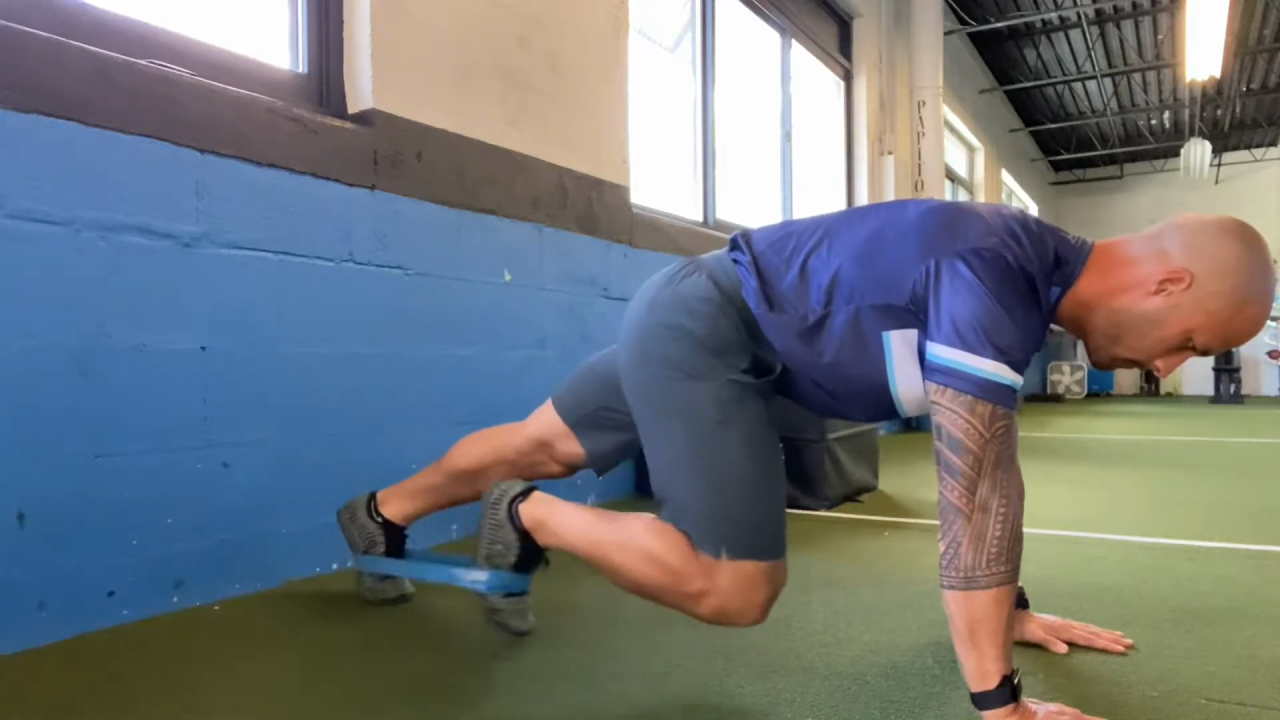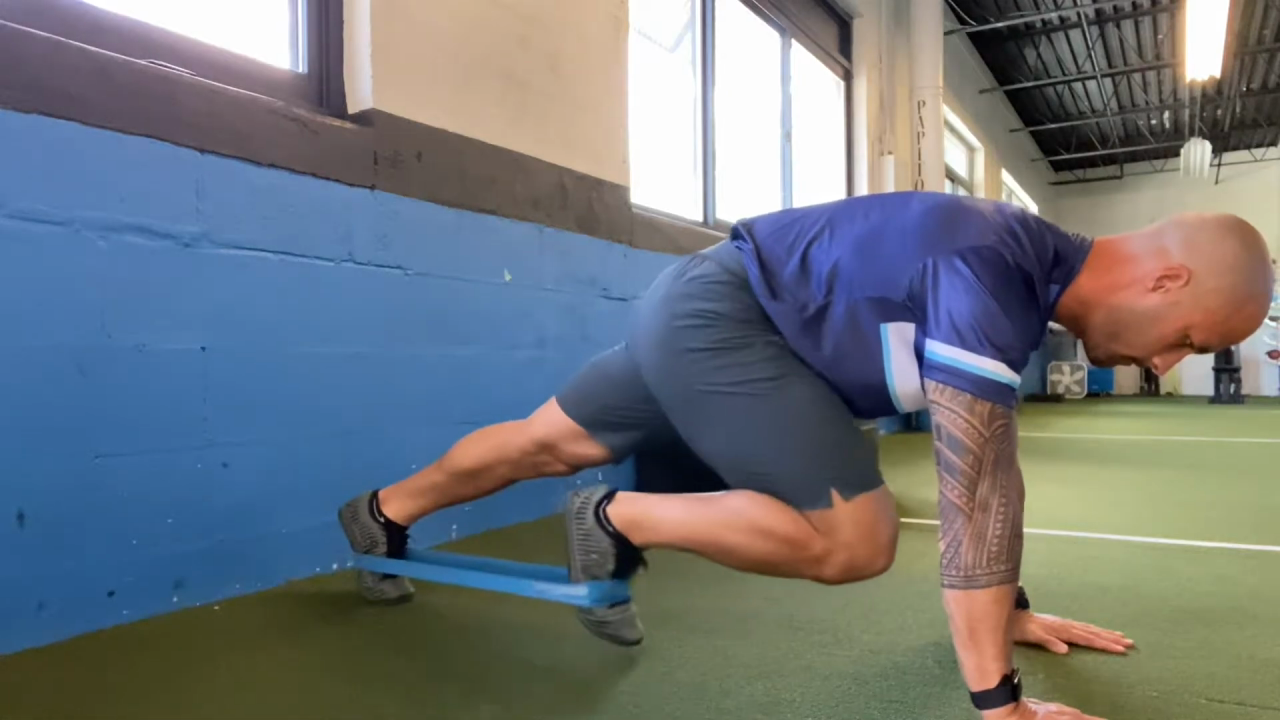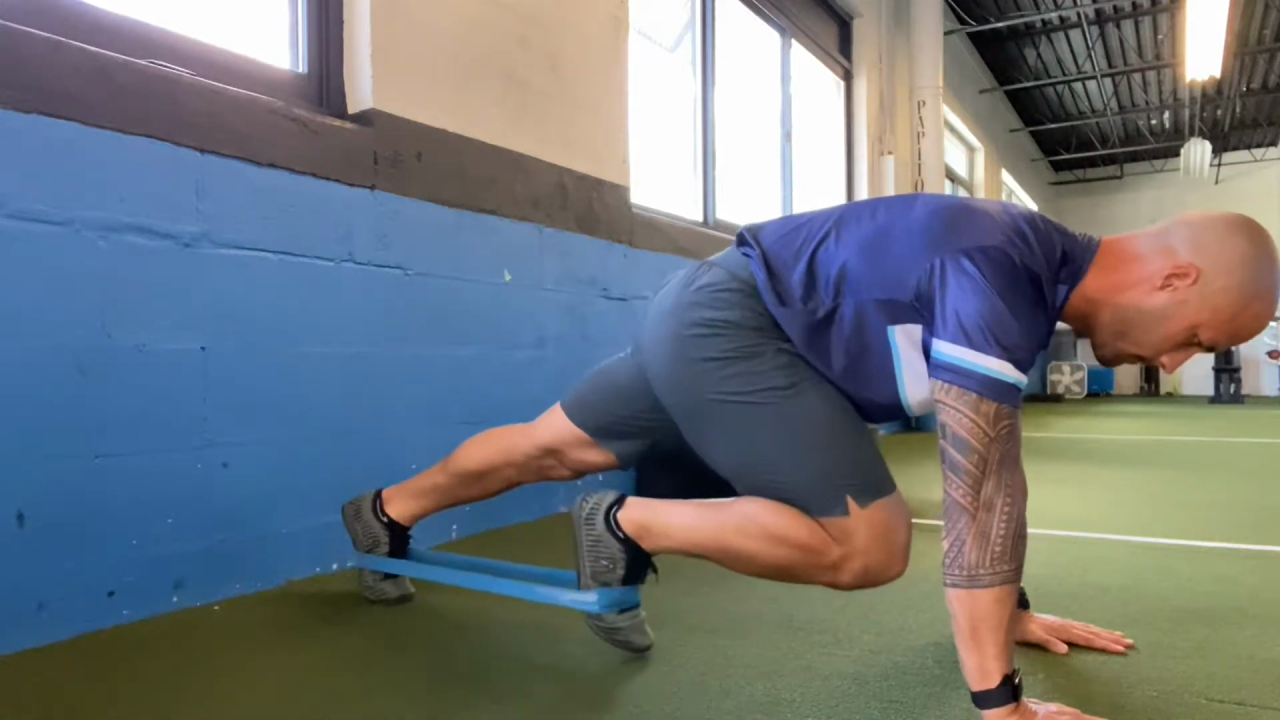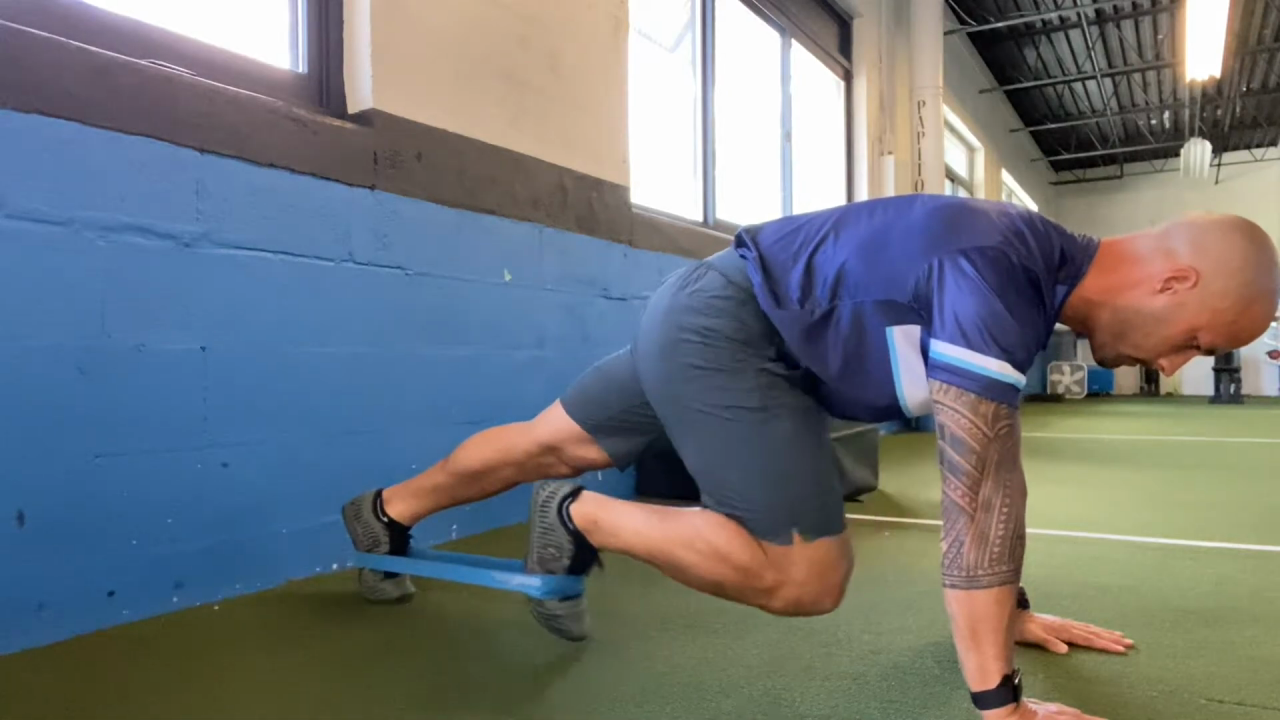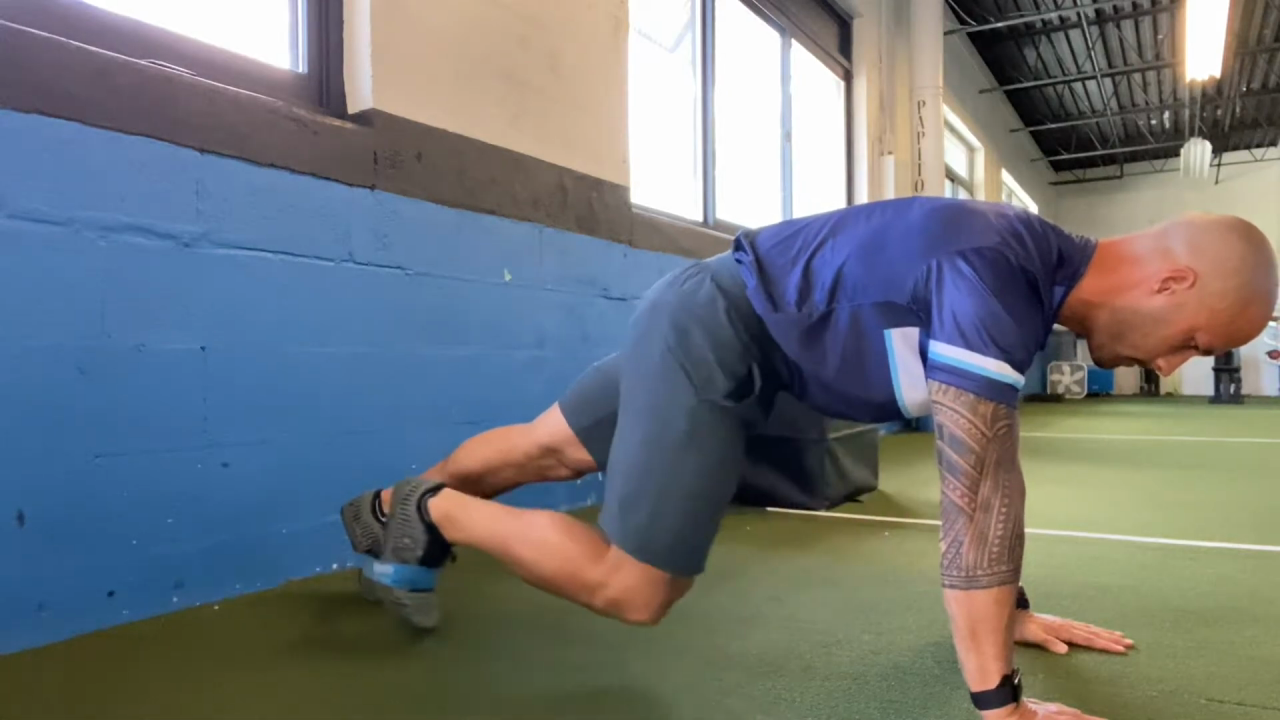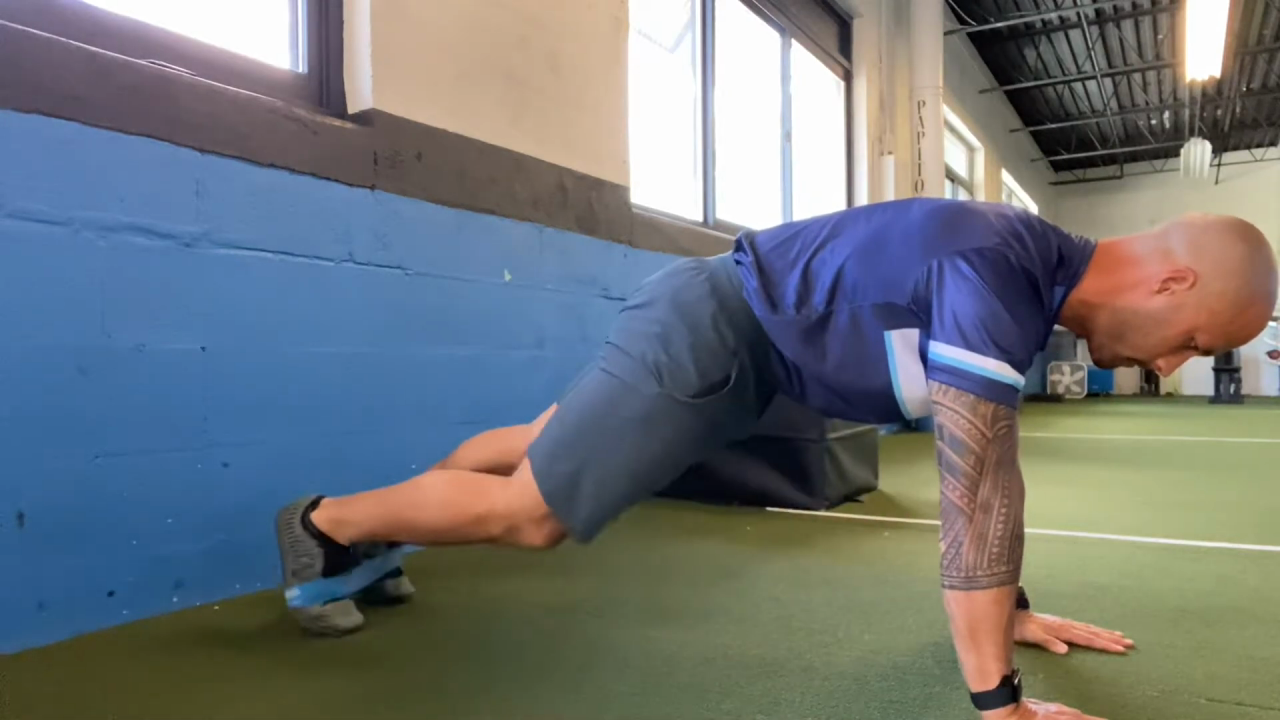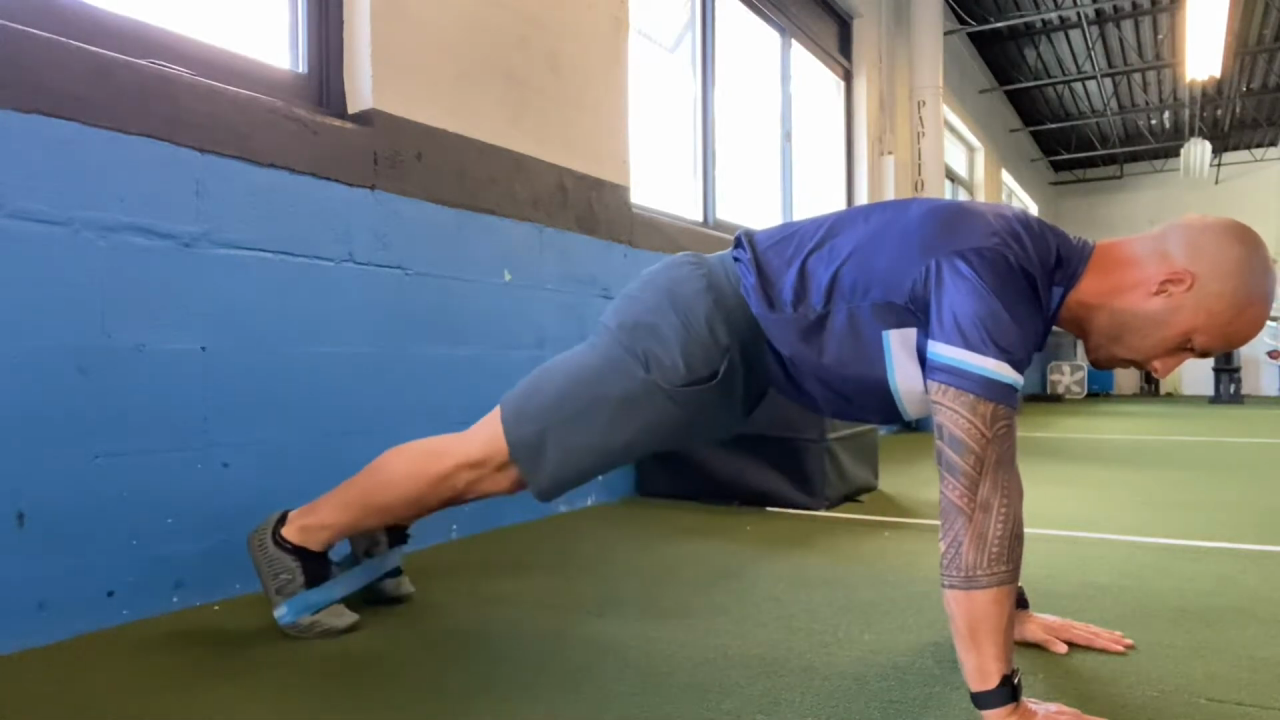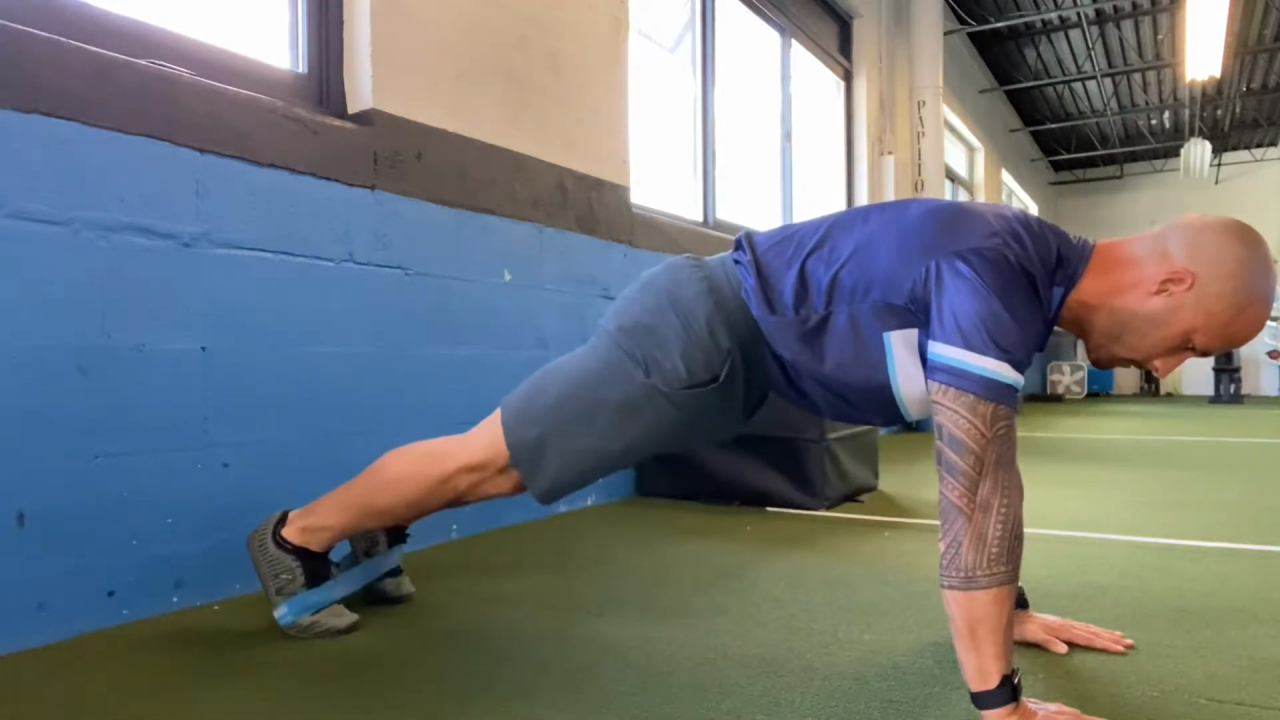
dt=0.3s
person 1, frame 1
left shoulder: (1029, 275)
right shoulder: (993, 277)
left elbow: (992, 467)
right elbow: (974, 492)
left wrist: (1009, 609)
left hip: (696, 322)
right hip: (702, 327)
left knee: (543, 445)
right knee: (736, 589)
left ankle: (380, 515)
right ankle: (530, 520)
person 1, frame 2
left shoulder: (1028, 271)
right shoulder: (992, 274)
left elbow: (992, 465)
right elbow: (974, 490)
left wrist: (1009, 608)
left hip: (698, 314)
right hip: (713, 315)
left knee: (548, 443)
right knee: (855, 538)
left ankle: (383, 516)
right ankle: (625, 521)
person 1, frame 3
left shoulder: (1038, 272)
right shoulder: (1000, 273)
left elbow: (996, 465)
right elbow: (979, 492)
left wrist: (1011, 609)
left hip: (708, 321)
right hip: (721, 325)
left knee: (554, 448)
right knee: (870, 548)
left ankle: (386, 514)
right ankle: (631, 528)
person 1, frame 4
left shoulder: (1034, 272)
right shoulder: (998, 275)
left elbow: (995, 469)
right elbow: (977, 492)
left wrist: (1012, 608)
left hip: (707, 322)
right hip: (719, 328)
left knee: (551, 442)
right knee: (808, 577)
left ankle: (386, 513)
right ankle: (586, 521)
person 1, frame 5
left shoulder: (1036, 274)
right shoulder: (996, 275)
left elbow: (992, 468)
right elbow: (975, 494)
left wrist: (1010, 609)
left hip: (715, 330)
right hip: (714, 334)
left knee: (550, 450)
right knee: (629, 589)
left ankle: (402, 503)
right ankle: (426, 516)
person 1, frame 6
left shoulder: (1032, 274)
right shoulder: (998, 278)
left elbow: (987, 475)
right elbow: (975, 492)
left wrist: (1010, 609)
left hip: (722, 334)
right hip: (708, 333)
left knee: (538, 444)
right knee: (527, 511)
left ankle: (366, 519)
right ankle: (327, 525)
person 1, frame 7
left shoulder: (1035, 277)
right shoulder: (995, 275)
left elbow: (989, 470)
right elbow: (974, 492)
left wrist: (1012, 611)
left hip: (716, 338)
right hip: (698, 331)
left knee: (513, 454)
right knee: (485, 457)
left ankle: (378, 528)
right ankle: (294, 538)
person 1, frame 8
left shoulder: (1032, 276)
right shoulder: (994, 275)
left elbow: (989, 473)
right elbow: (973, 493)
left wrist: (1011, 610)
left hip: (721, 346)
right hip: (699, 334)
left knee: (516, 460)
right knee: (490, 459)
left ankle: (381, 526)
right ankle: (296, 539)
